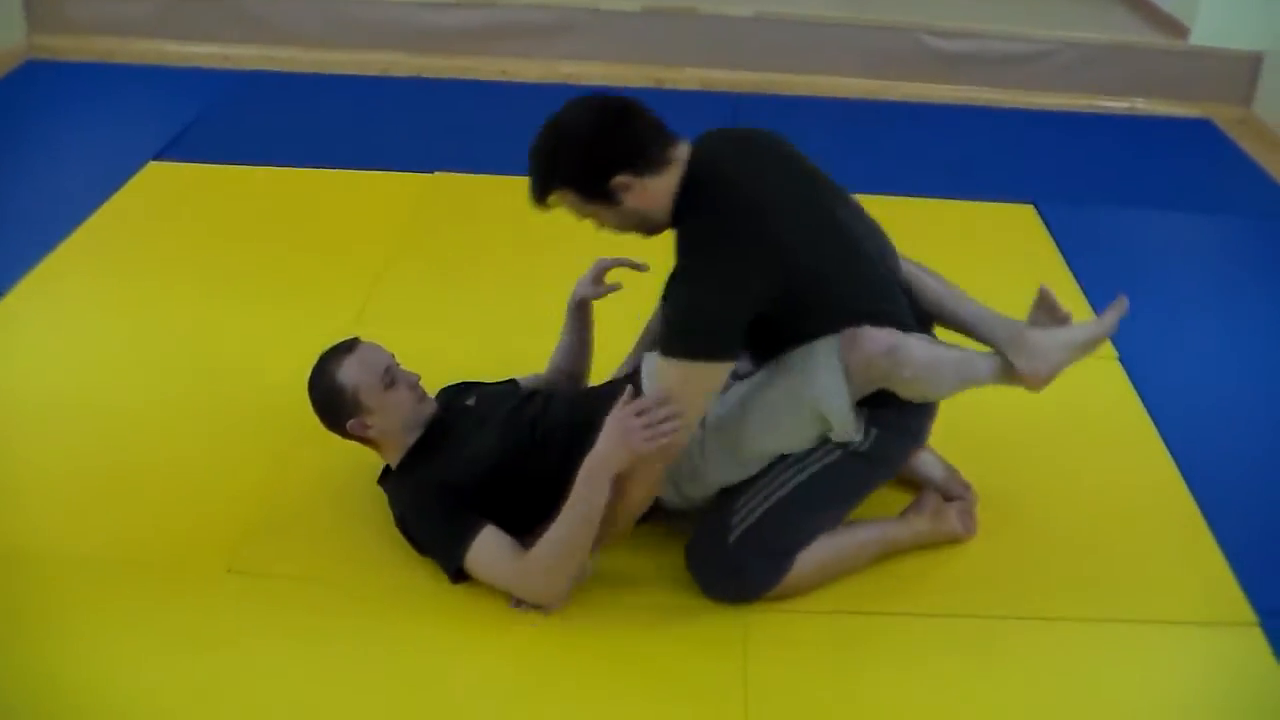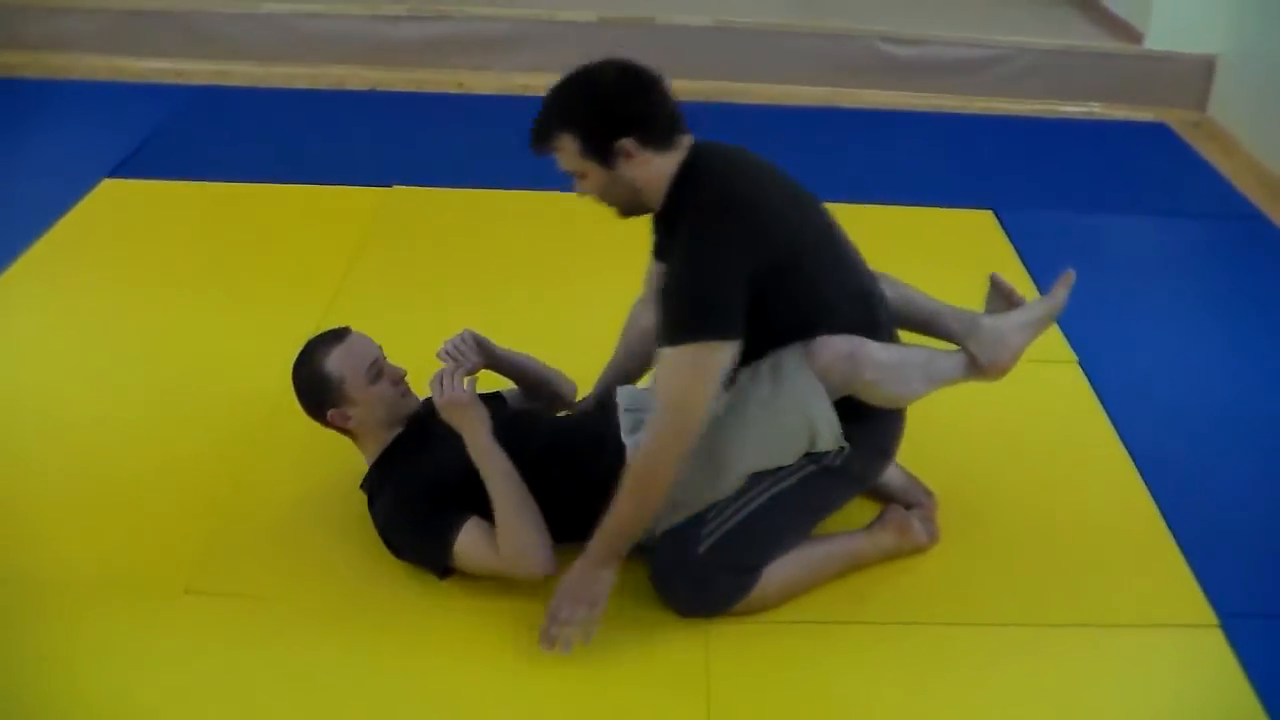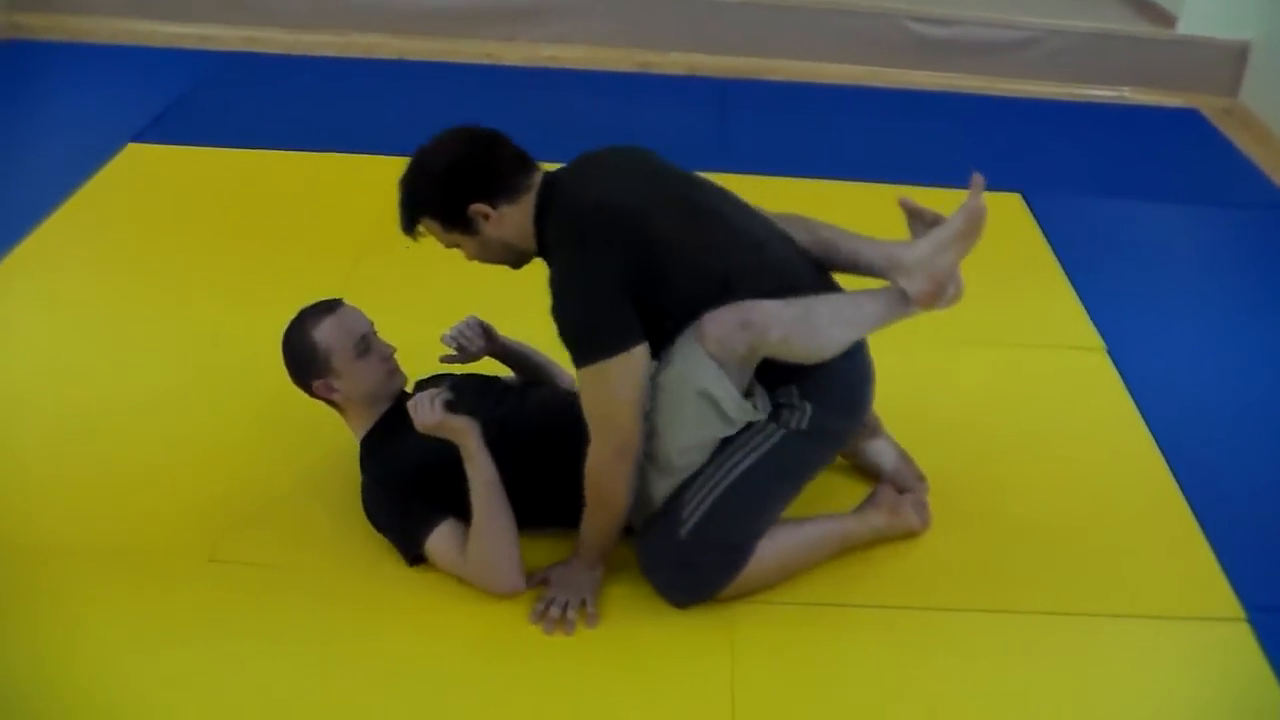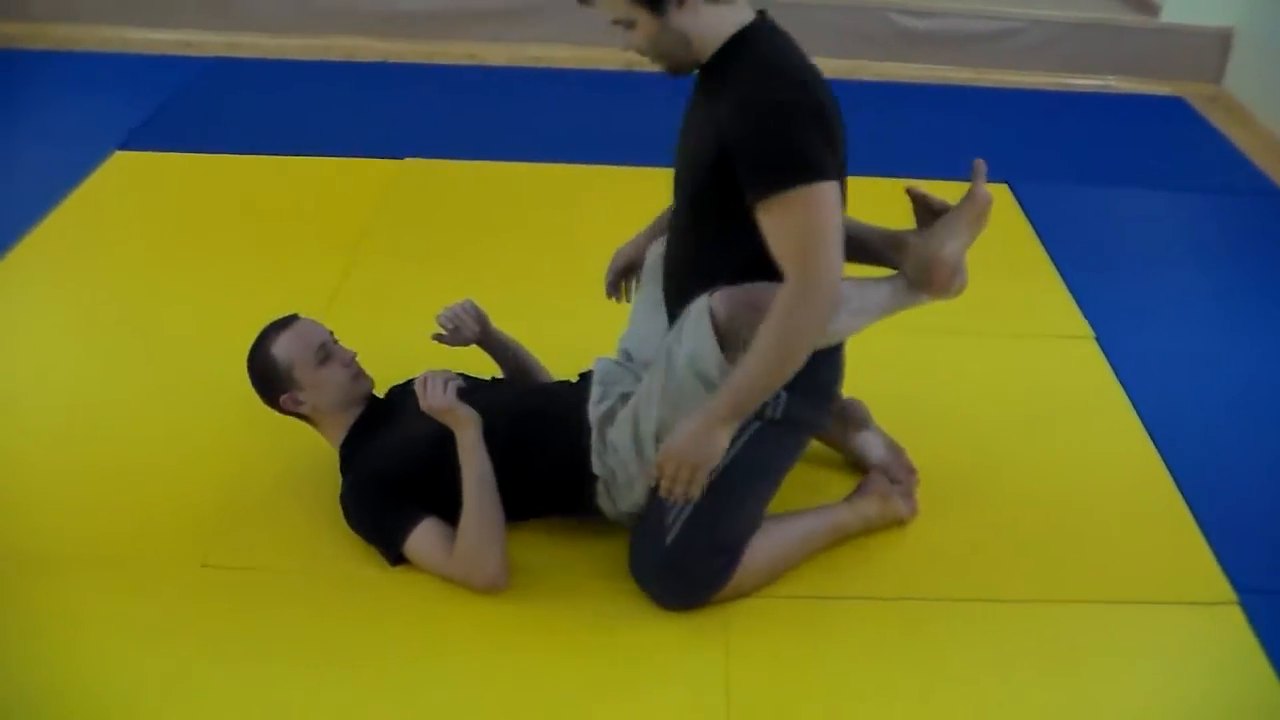
dt=0.7s
person 1, frame 1
left shoulder: (456, 400)
right shoulder: (425, 502)
right elbow: (546, 586)
left wrist: (583, 301)
right wrist: (605, 464)
left hip: (660, 386)
right knee: (861, 348)
person 1, frame 2
left shoulder: (427, 416)
right shoulder: (403, 505)
left elbow: (560, 395)
right elbow: (534, 561)
left wrist: (490, 355)
right wrist: (478, 436)
right knee: (818, 360)
person 1, frame 3
left shoulder: (431, 395)
right shoulder: (391, 484)
left elbow: (559, 387)
right elbow: (503, 577)
left wrist: (496, 345)
right wrist: (469, 442)
person 1, frame 4
left shoulder: (408, 399)
right shoulder: (369, 487)
right elbow: (485, 571)
left wrist: (486, 335)
right wrist: (466, 432)
right hip: (627, 470)
right knee: (735, 308)
left ankle: (833, 423)
person 2, frame 1
left shoulder: (712, 268)
right shoulder: (738, 148)
left elbow: (662, 441)
left hip: (873, 405)
right hip: (879, 355)
left knee: (726, 566)
person 2, frame 2
left shoulder: (710, 246)
right shoulder: (695, 179)
left elbow: (672, 436)
right elbow: (658, 304)
left wrist: (600, 560)
right wrist: (596, 400)
left hip: (841, 420)
left knee: (688, 578)
person 2, frame 3
left shoulder: (583, 271)
right shoulder: (603, 170)
left elbow: (618, 444)
left wrist: (587, 560)
left hip: (809, 384)
right hip: (814, 336)
left knee: (677, 566)
left ankle: (868, 521)
person 2, frame 4
left shoulder: (770, 97)
right shoulder: (735, 59)
left elbow: (816, 288)
left wrist: (717, 421)
right wrist: (653, 233)
left hip: (776, 367)
left knee: (674, 571)
right ankle: (838, 423)
